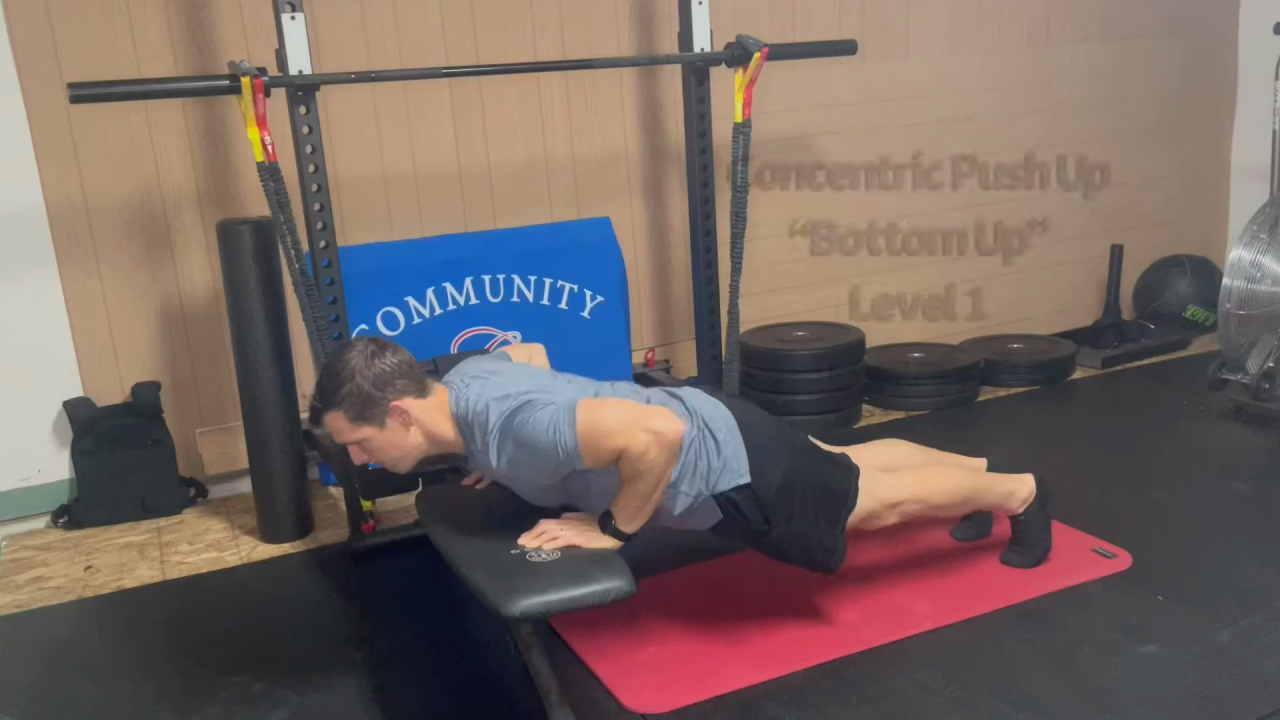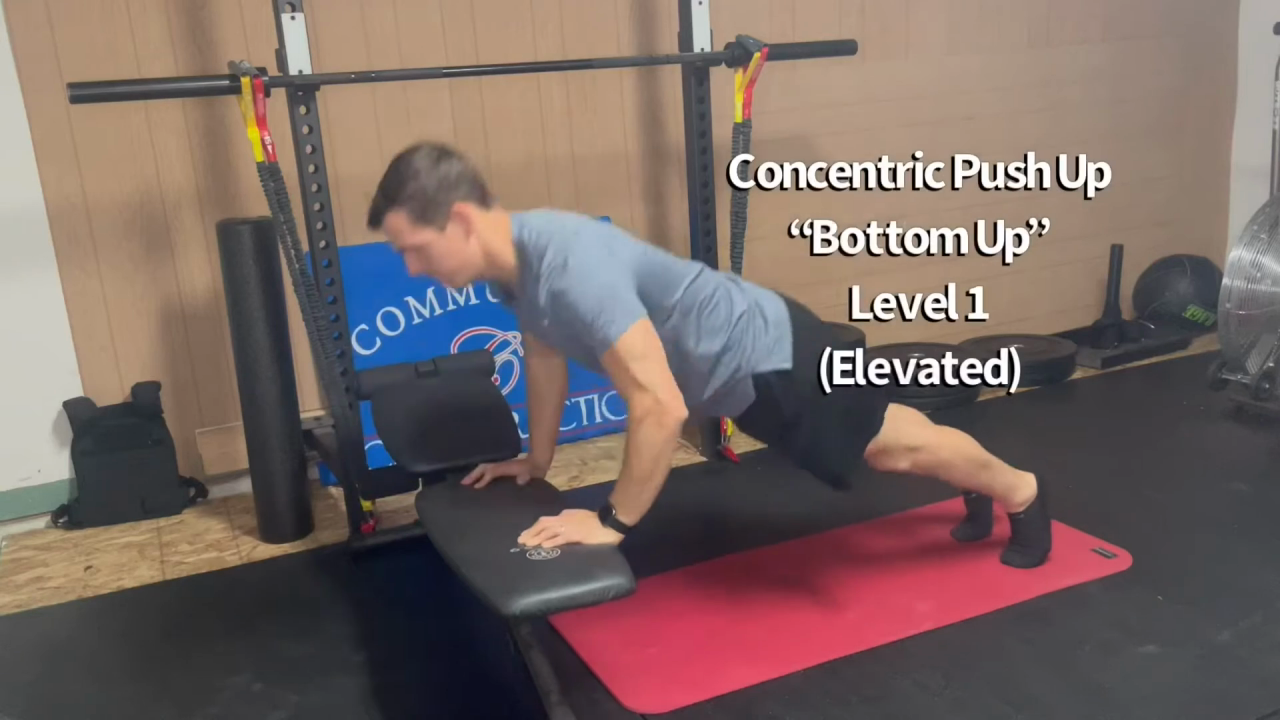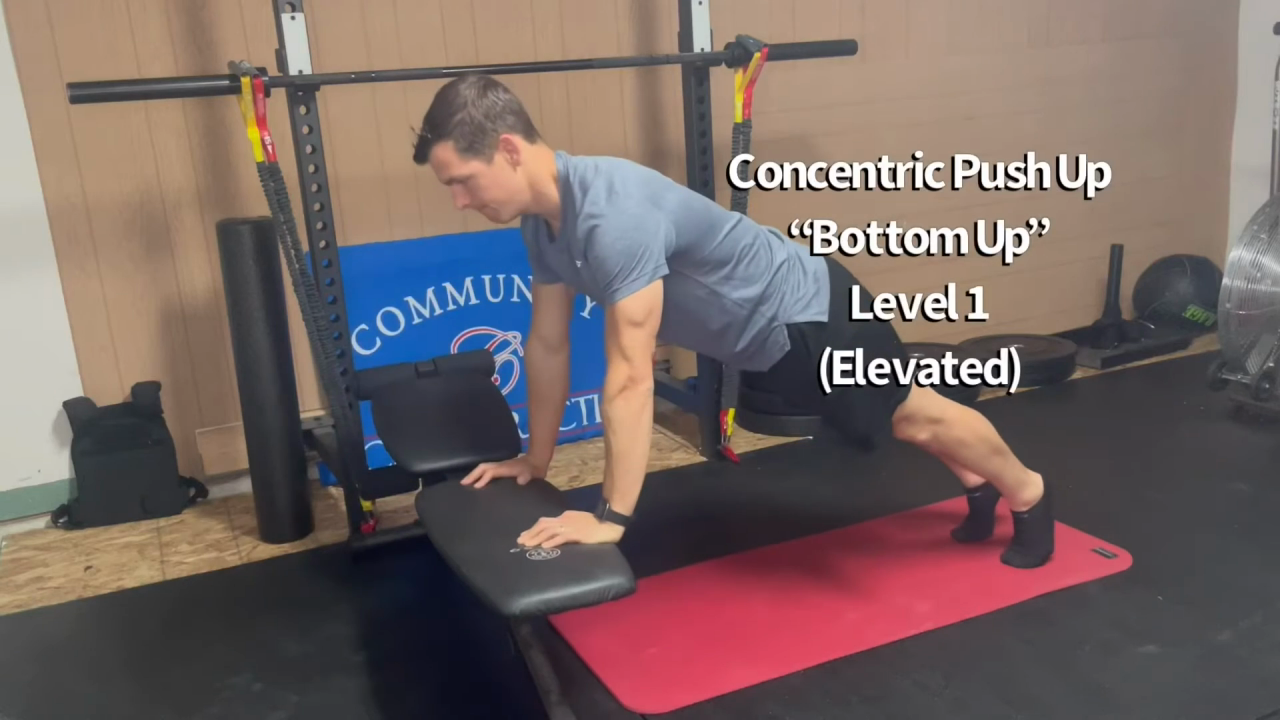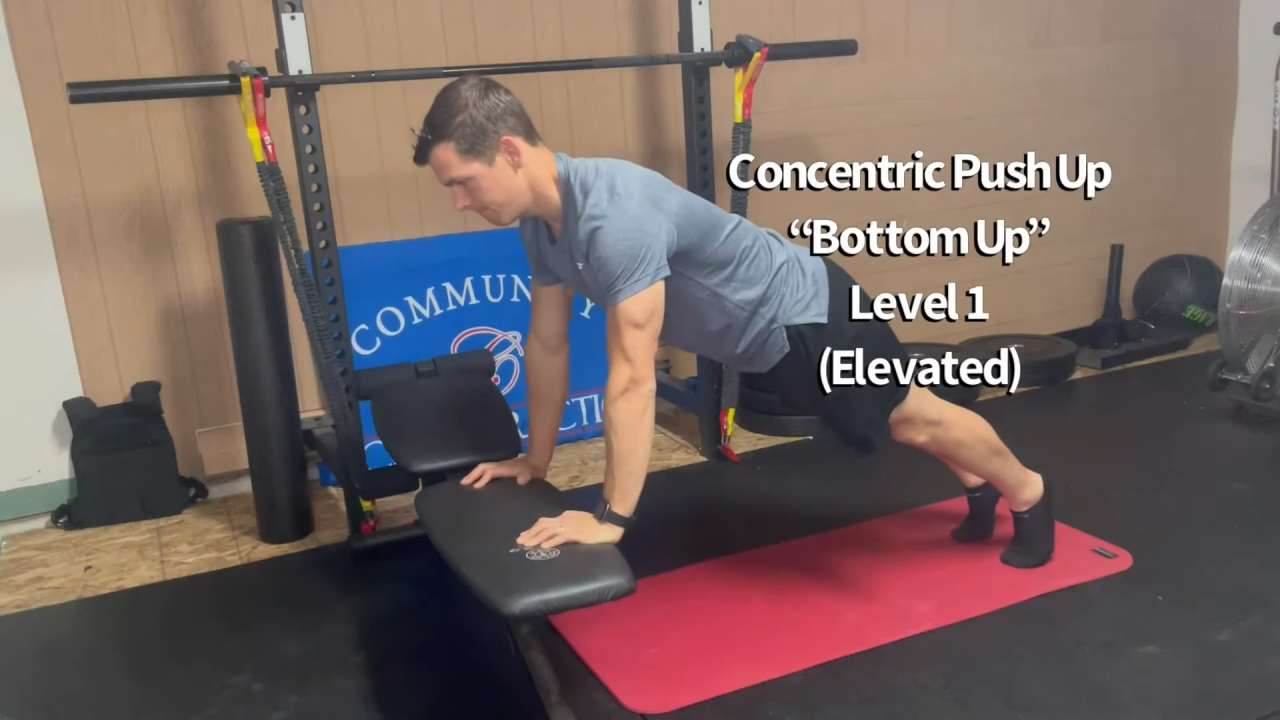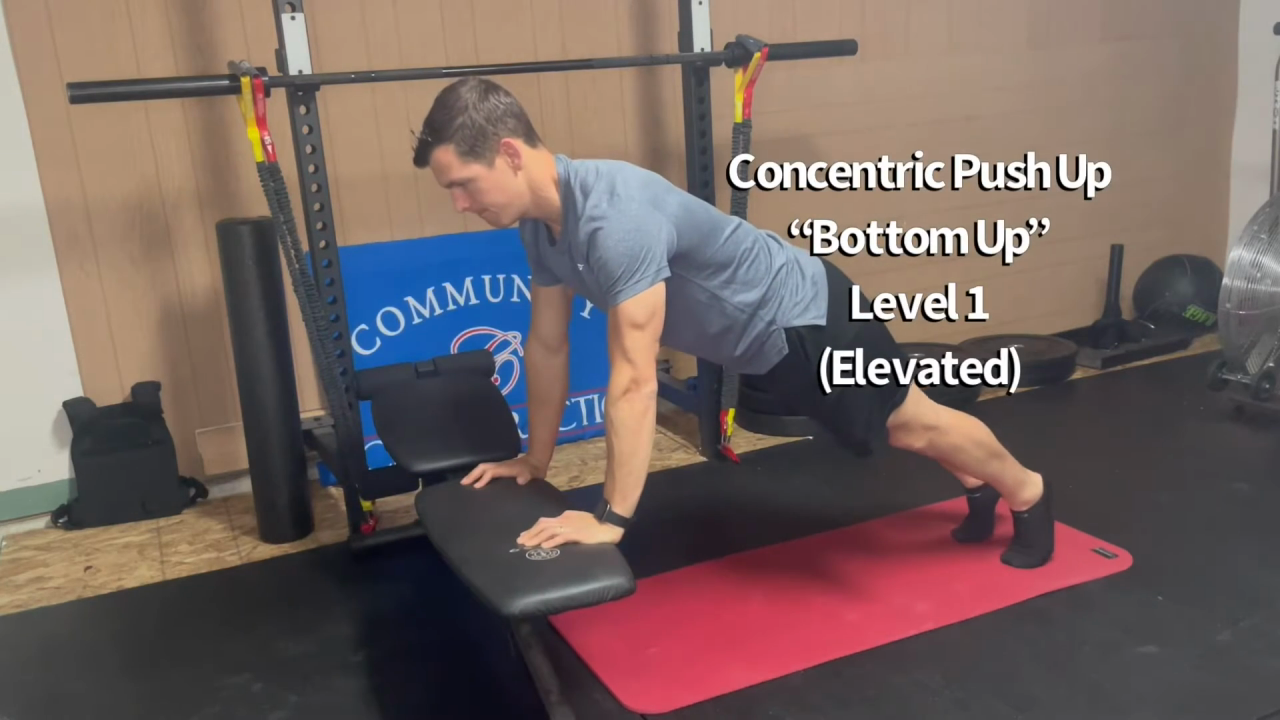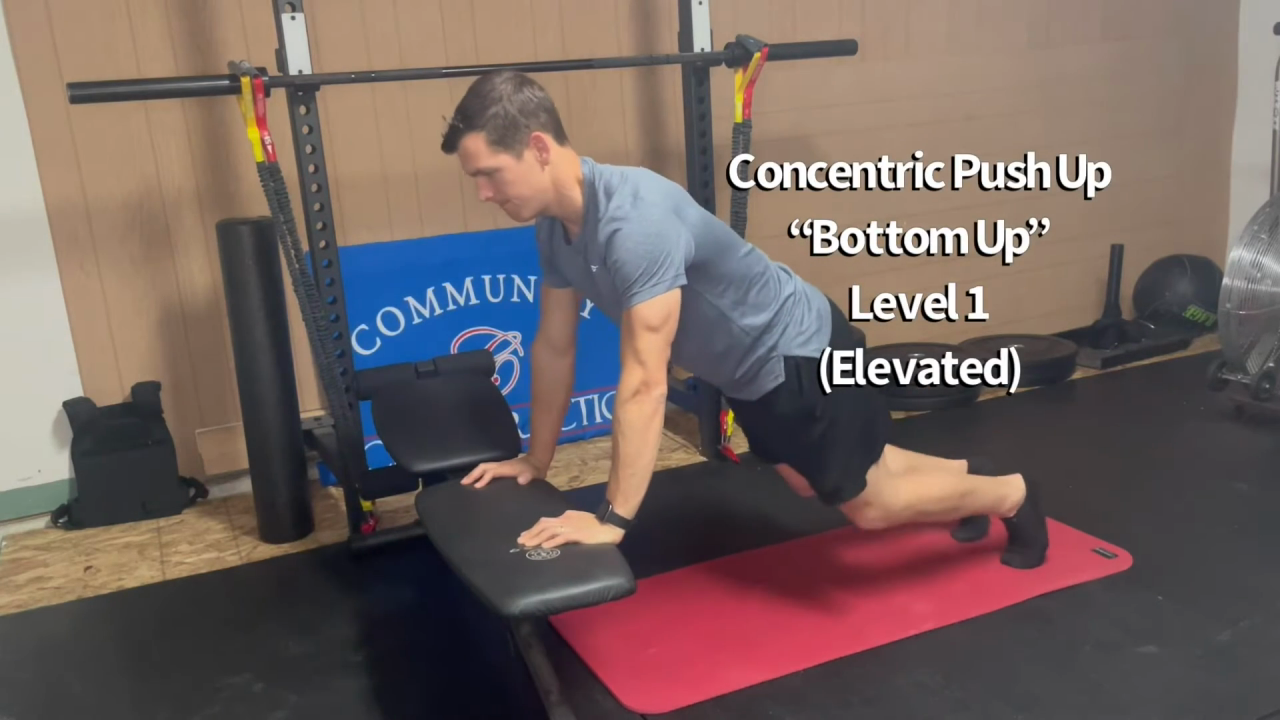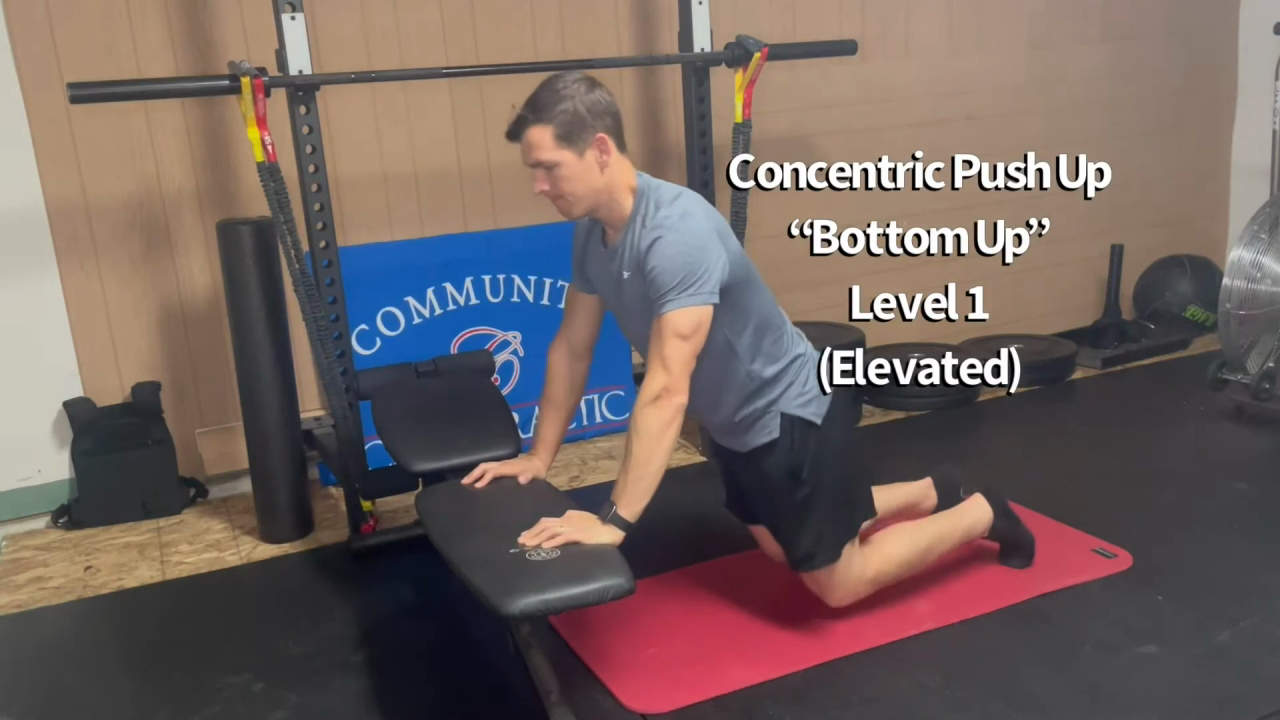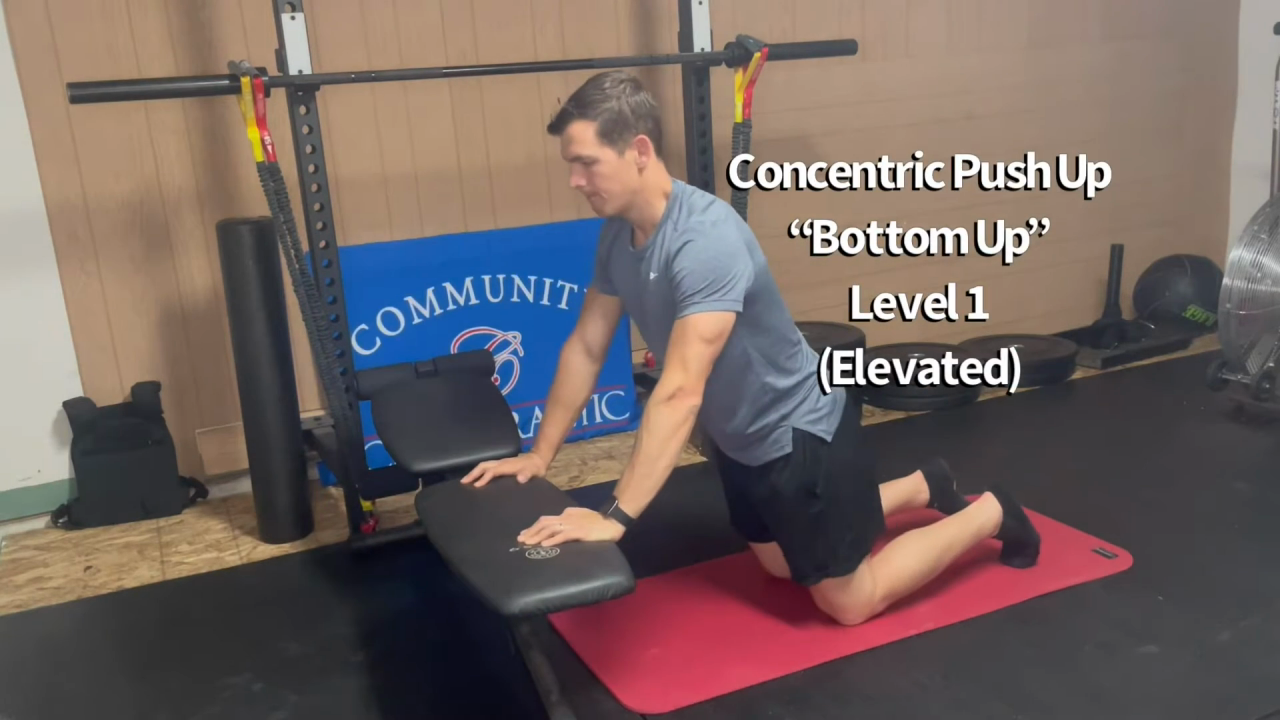
dt=0.4s
person 1, frame 1
left shoulder: (507, 430)
right shoulder: (464, 381)
left elbow: (657, 432)
right elbow: (531, 351)
left wrist: (609, 527)
left hip: (728, 469)
right hip: (707, 424)
left knee: (880, 502)
right knee: (851, 466)
left ankle: (1017, 491)
right ankle: (976, 468)
person 1, frame 2
left shoulder: (570, 274)
right shoulder: (514, 253)
left elbow: (661, 408)
right elbow: (547, 354)
left wrist: (613, 520)
right wrist: (532, 463)
left hip: (769, 357)
right hip: (741, 349)
left knee: (896, 445)
right knee: (886, 434)
left ankle: (1020, 493)
right ankle: (980, 492)
person 1, frame 3
left shoulder: (613, 215)
right shoulder: (544, 215)
left elbow: (630, 377)
right elbow: (548, 343)
left wrist: (612, 517)
right wrist: (535, 458)
left hip: (802, 311)
right hip: (763, 331)
left knee: (914, 416)
right knee: (899, 414)
left ankle: (1027, 493)
right ankle: (978, 486)
person 1, frame 4
left shoulder: (615, 217)
right shoulder: (543, 218)
left elbow: (632, 380)
right elbow: (547, 345)
left wrist: (612, 518)
right wrist: (535, 459)
left hip: (802, 313)
right hip: (763, 334)
left knee: (914, 418)
right knee: (899, 415)
left ankle: (1026, 494)
right ankle: (978, 486)
person 1, frame 5
left shoulder: (615, 218)
right shoulder: (542, 218)
left elbow: (634, 381)
right elbow: (546, 346)
left wrist: (611, 519)
right wrist: (535, 458)
left hip: (802, 315)
right hip: (765, 334)
left knee: (911, 424)
right knee: (892, 421)
left ankle: (1027, 493)
right ankle: (978, 486)
person 1, frame 6
left shoulder: (636, 222)
right shoulder: (556, 224)
left elbow: (644, 385)
right elbow: (554, 347)
left wrist: (613, 519)
right wrist: (535, 458)
left hip: (798, 351)
right hip: (754, 369)
left knee: (870, 506)
right knee: (815, 484)
left ankle: (1010, 495)
right ankle: (962, 479)
person 1, frame 7
left shoulder: (677, 233)
right shoulder: (593, 232)
left elbow: (666, 392)
right elbow: (571, 349)
left wrist: (615, 521)
right wrist: (538, 457)
left hip: (792, 412)
right hip: (737, 422)
left knee: (837, 583)
right knee: (788, 551)
left ankle: (981, 514)
right ankle: (933, 493)
person 1, frame 8
left shoulder: (706, 238)
right shoulder: (619, 235)
left elbow: (680, 394)
right elbow: (585, 348)
left wrist: (616, 517)
right wrist: (539, 455)
left hip: (800, 431)
right hip: (743, 437)
left knee: (848, 601)
right knee: (782, 567)
left ankle: (990, 514)
right ankle: (923, 487)
